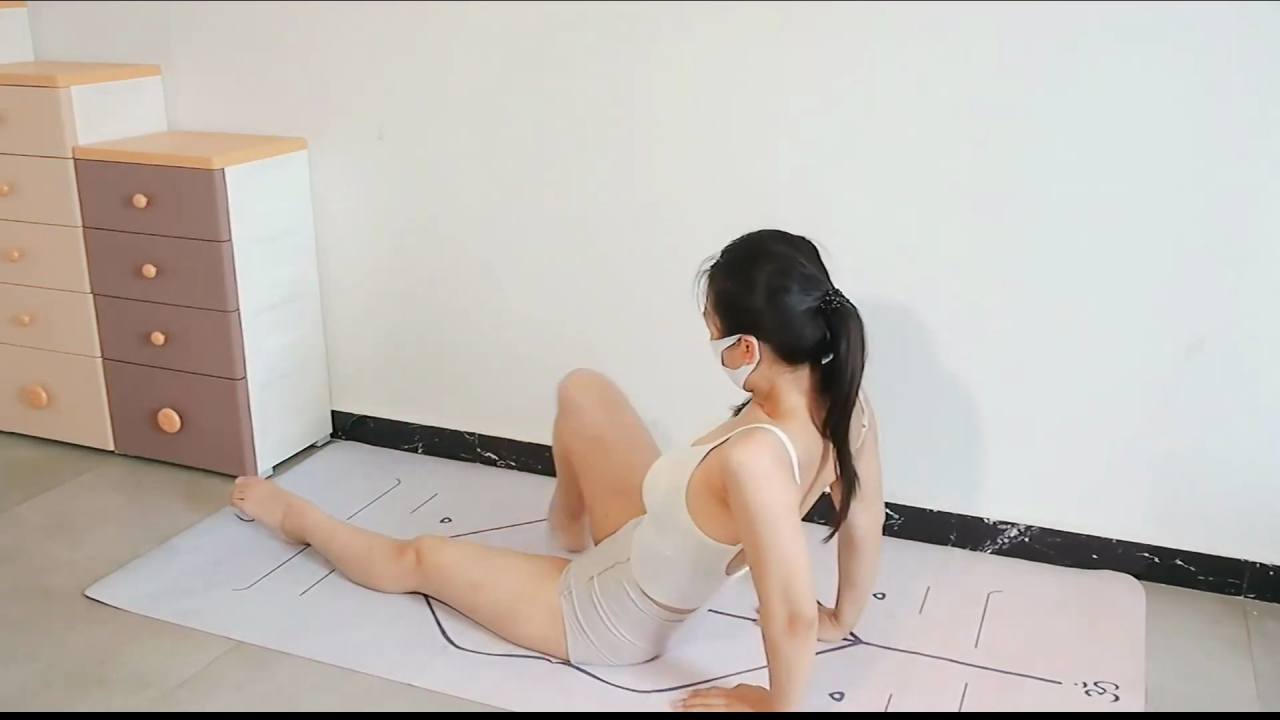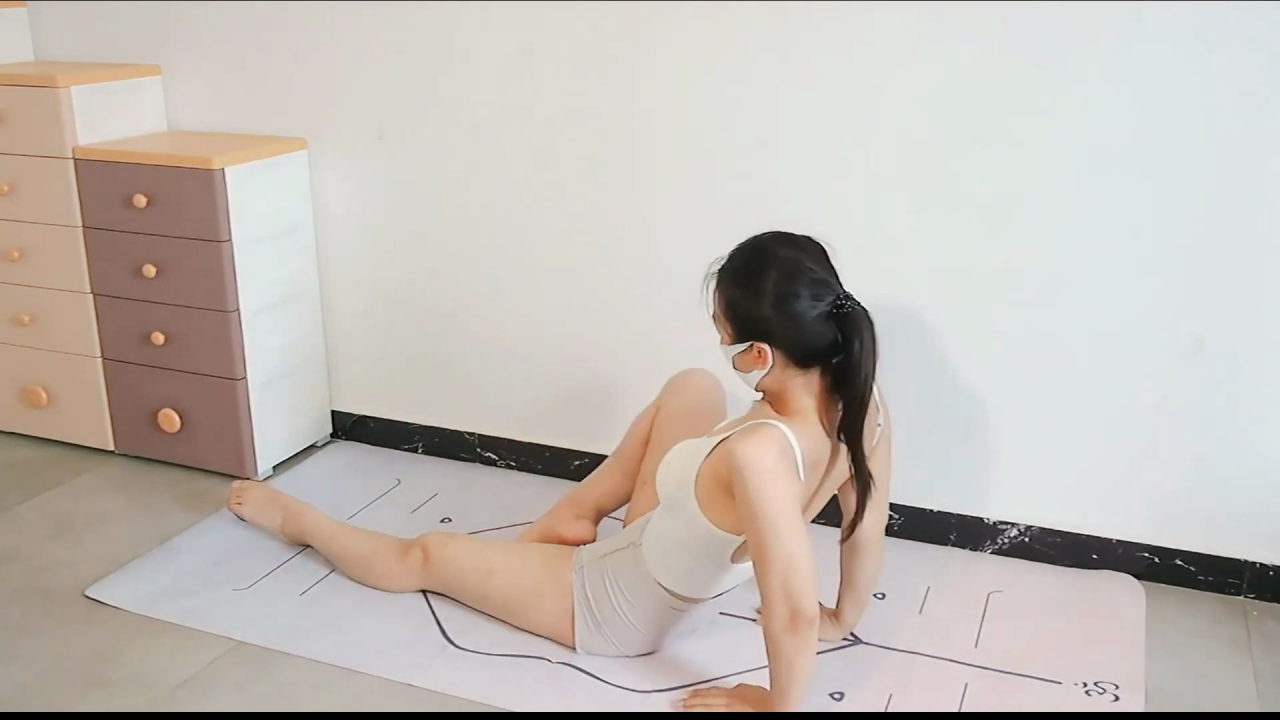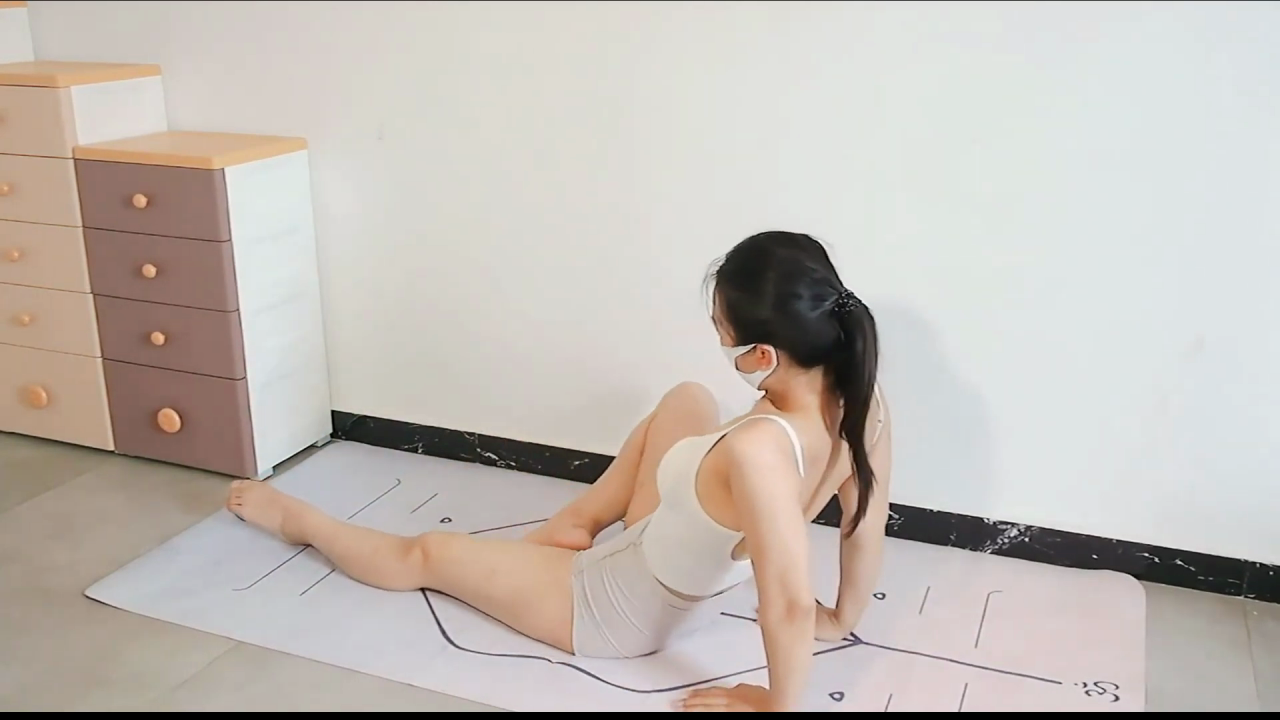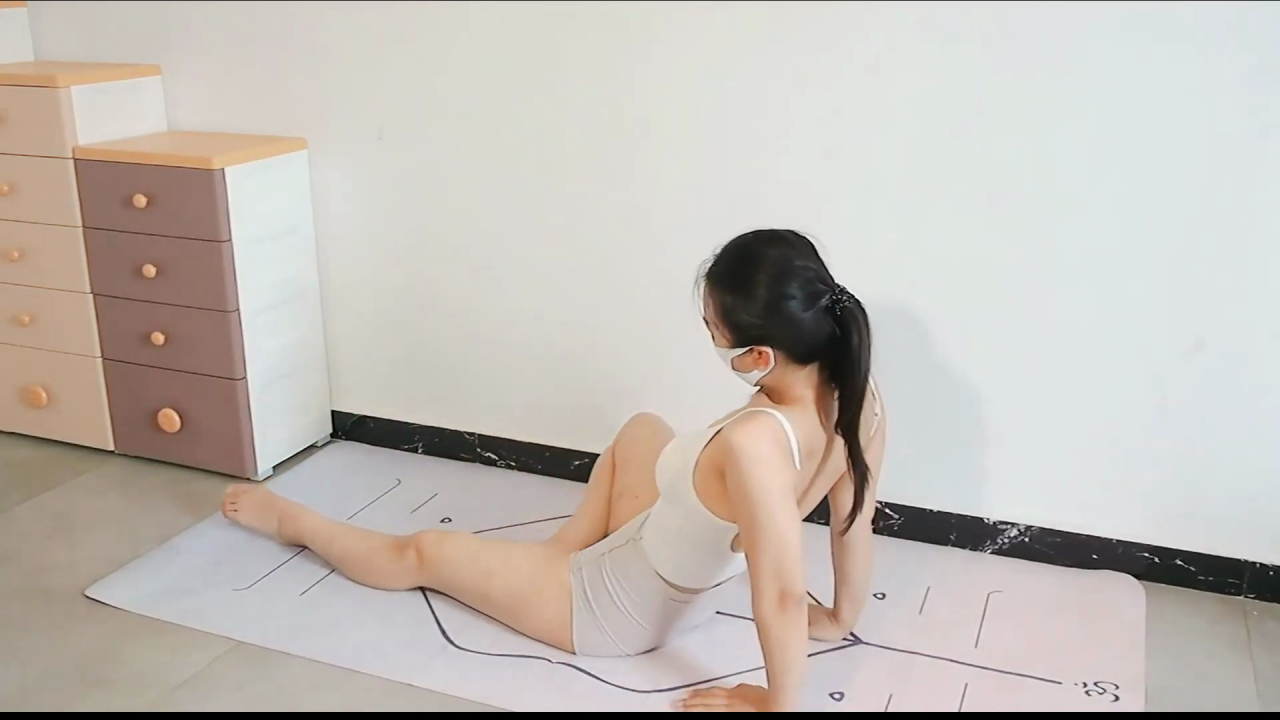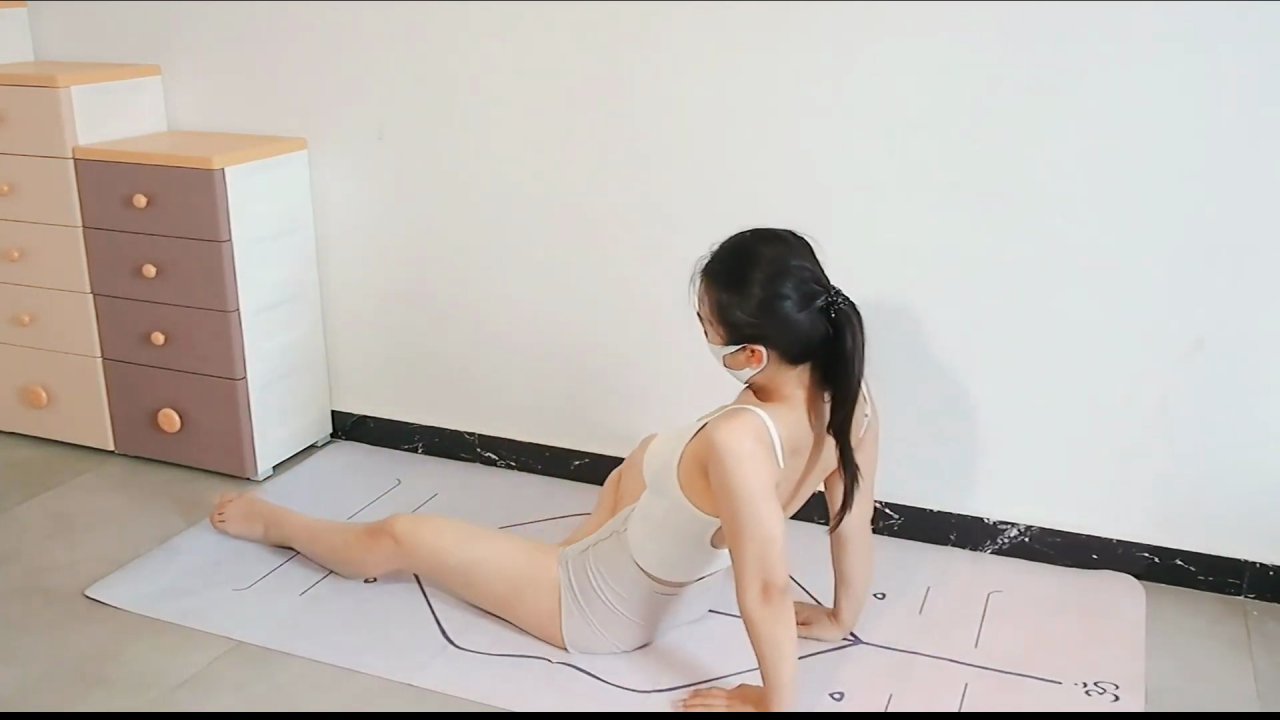
dt=0.4s
person 1, frame 1
left shoulder: (752, 459)
right shoulder: (846, 407)
left elbow: (793, 614)
right elbow: (864, 523)
left wrist: (778, 705)
right wrist: (841, 619)
left hip: (609, 618)
right hip: (652, 544)
left knee: (422, 558)
right knee: (580, 390)
left ankle: (296, 515)
right ankle: (574, 518)
person 1, frame 2
left shoulder: (758, 453)
right shoulder: (862, 405)
left elbow: (794, 610)
right elbow: (866, 523)
left wrist: (779, 705)
right wrist: (843, 619)
left hip: (618, 608)
right hip: (668, 558)
left knee: (426, 557)
right knee: (691, 389)
left ankle: (295, 518)
right ankle: (575, 513)
person 1, frame 3
left shoulder: (757, 449)
right shoulder: (863, 405)
left elbow: (789, 605)
right elbow: (867, 524)
left wrist: (777, 705)
right wrist: (842, 618)
left hip: (619, 611)
right hip: (682, 584)
left knee: (428, 554)
right knee: (687, 400)
left ankle: (296, 518)
right ankle: (575, 522)
person 1, frame 4
left shoulder: (753, 443)
right shoulder: (858, 400)
left elbow: (782, 597)
right elbow: (854, 519)
left wrist: (778, 704)
right wrist: (841, 617)
left hip: (618, 612)
right hip: (679, 586)
left knee: (423, 553)
right knee: (642, 429)
left ankle: (289, 519)
right ankle: (571, 545)
person 1, frame 5
left shoulder: (735, 440)
right shoulder: (849, 400)
left elbow: (767, 589)
right elbow: (854, 516)
left wrist: (775, 702)
right wrist: (841, 616)
left hip: (606, 609)
right hip: (683, 589)
left knee: (405, 534)
right knee: (647, 459)
left ankle: (275, 522)
